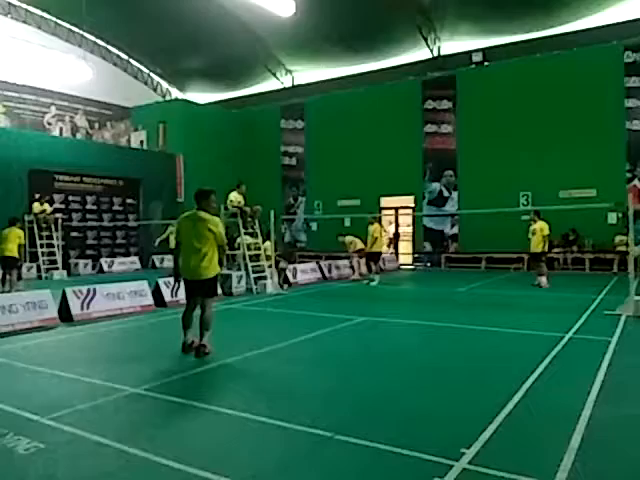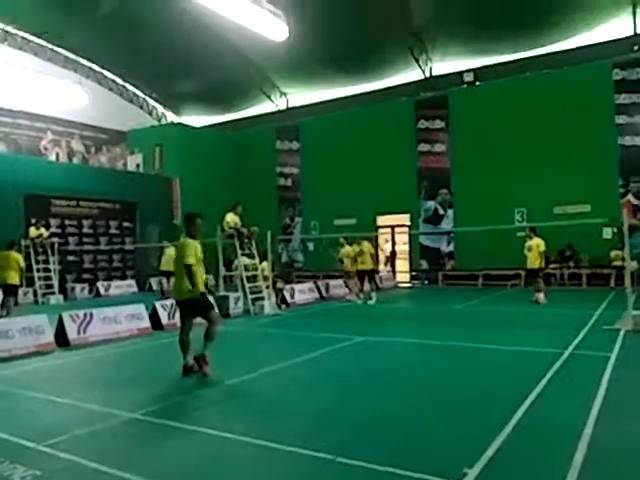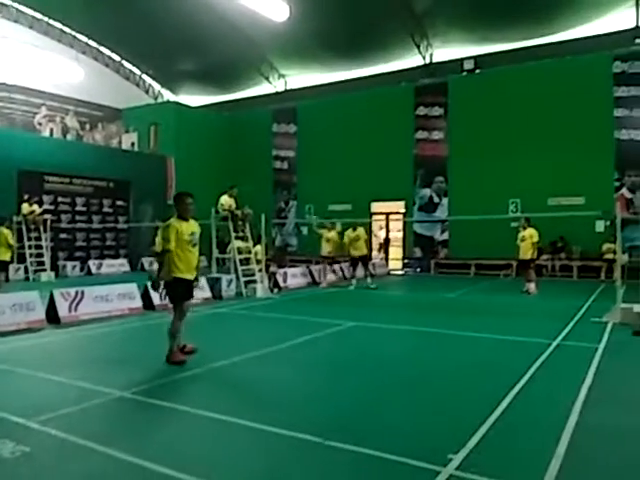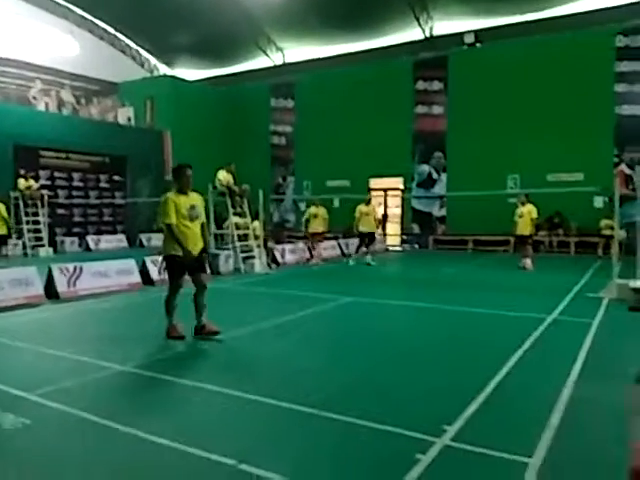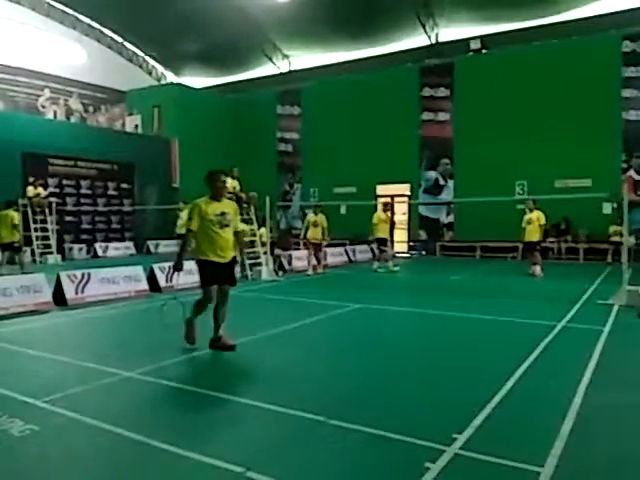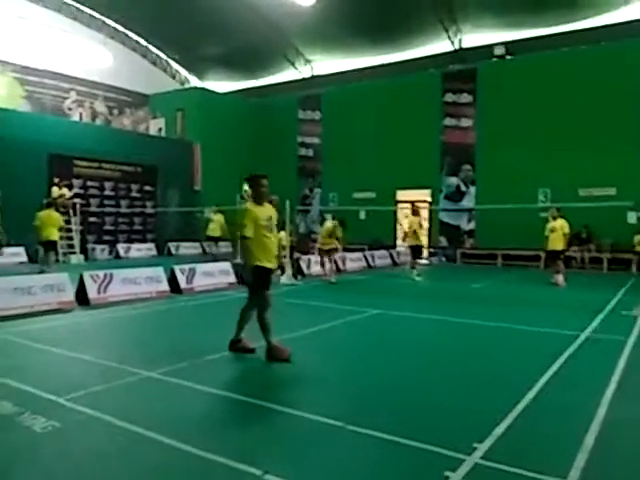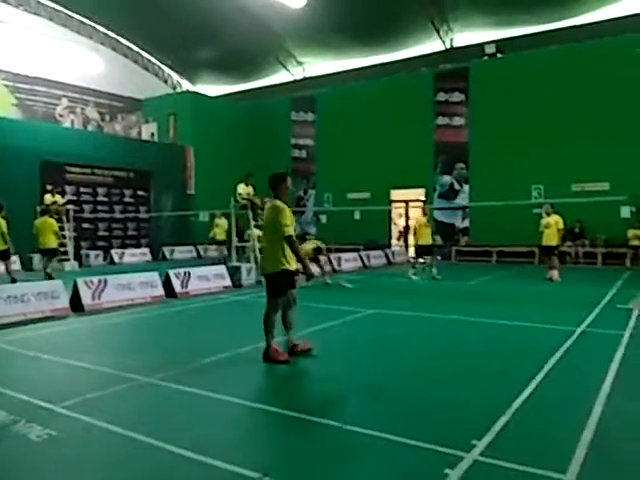
dt=0.5s
person 1, frame 1
left shoulder: (183, 219)
right shoulder: (213, 221)
left elbow: (177, 246)
right elbow: (222, 246)
left wrist: (176, 267)
right wrist: (218, 257)
left hip: (188, 271)
right hip: (207, 270)
left knee: (190, 306)
right knee: (207, 307)
left ankle: (187, 341)
right ankle: (203, 344)
person 1, frame 2
left shoulder: (191, 243)
right shoulder: (188, 244)
right elbow: (189, 267)
left wrist: (206, 286)
right wrist: (195, 289)
left hip: (182, 293)
right hip: (191, 292)
left knee: (186, 327)
right knee: (214, 319)
left ankle: (188, 363)
right ankle: (202, 355)
person 1, frame 3
left shoulder: (195, 225)
right shoulder: (172, 226)
right elbow: (166, 252)
left wrist: (197, 273)
right wrist: (159, 276)
left hip: (189, 275)
right hip: (176, 276)
left knee: (182, 312)
right knee: (180, 312)
left ankle: (179, 344)
right ankle: (172, 351)
person 1, frame 4
left shoulder: (198, 198)
right shoulder: (170, 199)
left elbow: (202, 225)
right elbow: (170, 227)
left wrist: (206, 248)
right wrist: (184, 249)
left hip: (196, 251)
right hip: (176, 252)
left knee: (202, 285)
right knee: (175, 288)
left ankle: (201, 324)
right ankle: (171, 325)
person 1, frame 5
left shoulder: (232, 206)
right shoulder: (200, 206)
left elbow: (237, 232)
right elbow: (189, 233)
left wrist: (241, 254)
right wrist: (180, 257)
left hip: (227, 258)
right hip: (207, 258)
left knee: (224, 297)
right knee: (209, 296)
left ankle: (217, 336)
right ankle: (191, 321)
person 1, frame 6
left shoulder: (270, 209)
right shoulder: (249, 210)
right elbow: (245, 240)
left wrist: (277, 259)
right wrist: (247, 267)
left hip: (268, 263)
right hip: (256, 264)
left knee: (253, 302)
right knee: (264, 303)
left ankle: (237, 339)
right ankle: (271, 346)
person 1, frame 7
left shoulder: (274, 206)
right shoulder: (280, 209)
right elbow: (289, 240)
right wrist: (305, 265)
left hip: (282, 264)
right hip: (278, 266)
left knee: (290, 302)
right knee: (274, 306)
left ankle: (292, 343)
right ankle: (269, 348)
